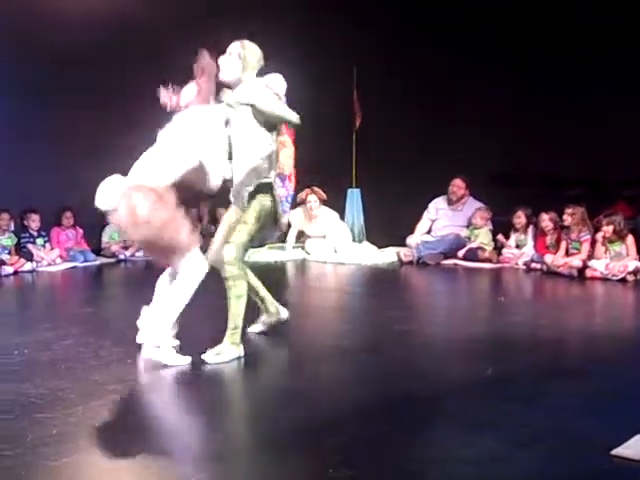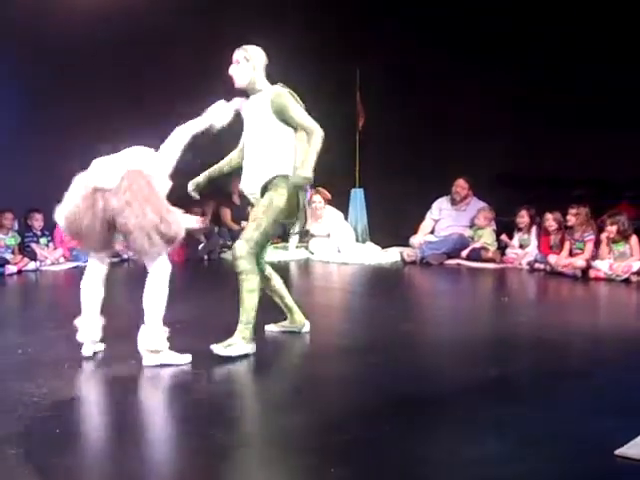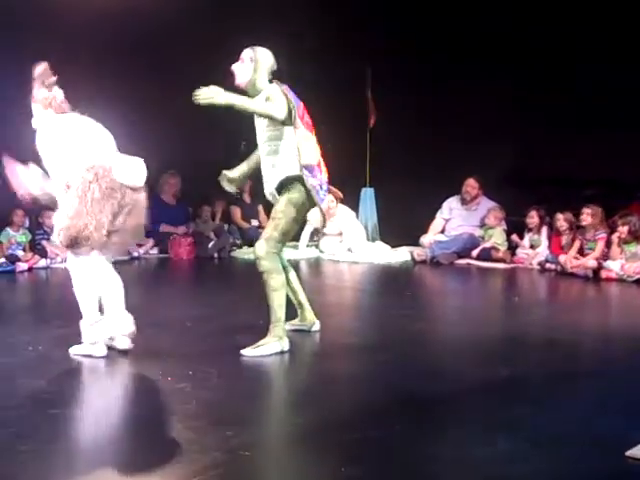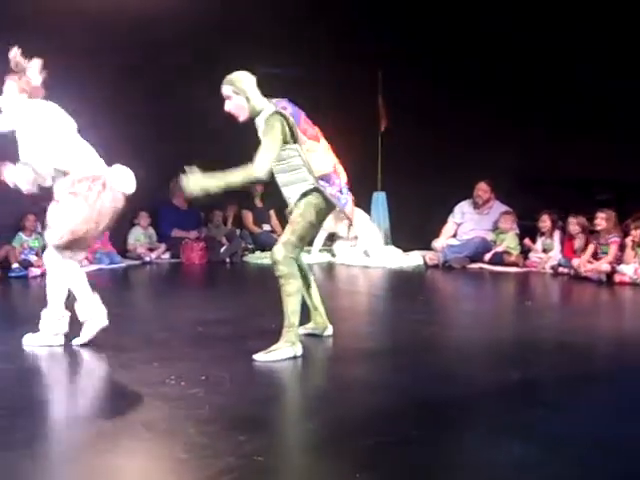
dt=0.3s
person 1, frame 1
left shoulder: (259, 92)
right shoulder: (235, 100)
left elbow: (292, 117)
left wrist: (250, 98)
left hip: (261, 190)
right hip: (242, 192)
left knee: (230, 254)
right knee: (217, 255)
left ankle: (233, 342)
right ankle: (271, 308)
person 1, frame 2
left shoulder: (276, 96)
right shoulder: (250, 106)
left elbow: (315, 131)
right elbow: (243, 151)
left wrist: (305, 168)
right wrist: (205, 175)
left hip: (281, 187)
right hip: (263, 190)
left knee: (244, 250)
right knee: (252, 258)
left ankle: (244, 336)
right ankle: (296, 318)
person 1, frame 3
left shoulder: (275, 93)
right shoulder: (263, 99)
left elbow: (278, 113)
left wrist: (227, 98)
right wrist: (240, 171)
left hip: (298, 185)
right hip: (285, 188)
left knee: (266, 249)
right knee: (273, 251)
left ankle: (278, 335)
right ankle: (306, 316)
person 1, frame 4
left shoulder: (273, 119)
right shoulder: (271, 115)
left elbow: (260, 169)
left wrist: (212, 183)
left hip: (318, 192)
right hip: (309, 192)
left knee: (283, 254)
right knee: (291, 255)
left ankle: (290, 341)
right ankle: (320, 321)
person 2, frame 1
left shoulder: (185, 119)
right shoulder: (212, 123)
right elbow: (214, 179)
left hip: (133, 199)
right hip: (149, 202)
left knee: (178, 266)
right knee: (192, 266)
left ankle: (152, 327)
right ankle: (154, 341)
person 2, frame 2
right shoulder: (155, 161)
left hip: (91, 192)
right hip: (129, 189)
left knee: (97, 262)
right knee: (159, 267)
left ankle: (89, 337)
right ankle: (153, 346)
person 2, frame 3
left shoulder: (46, 131)
right shoulder: (86, 124)
left elbow: (60, 176)
left hip: (94, 184)
right hip: (125, 184)
left knee: (78, 260)
right knee: (99, 261)
left ankle: (95, 336)
right ankle: (120, 324)
person 2, frame 4
left shoulder: (29, 116)
right shoulder: (44, 113)
left elbow: (38, 171)
left hip: (86, 188)
right hip: (93, 186)
left knee: (56, 256)
right knee: (67, 257)
left ankle: (53, 329)
right ankle: (92, 313)
